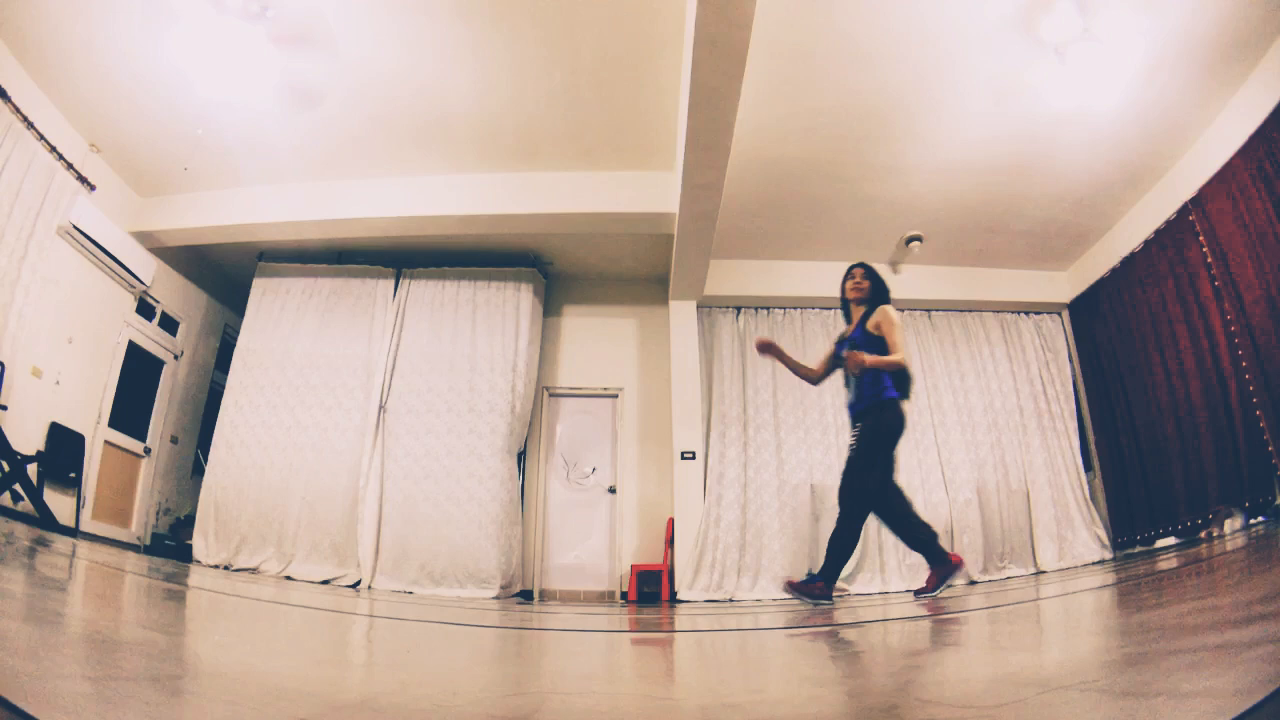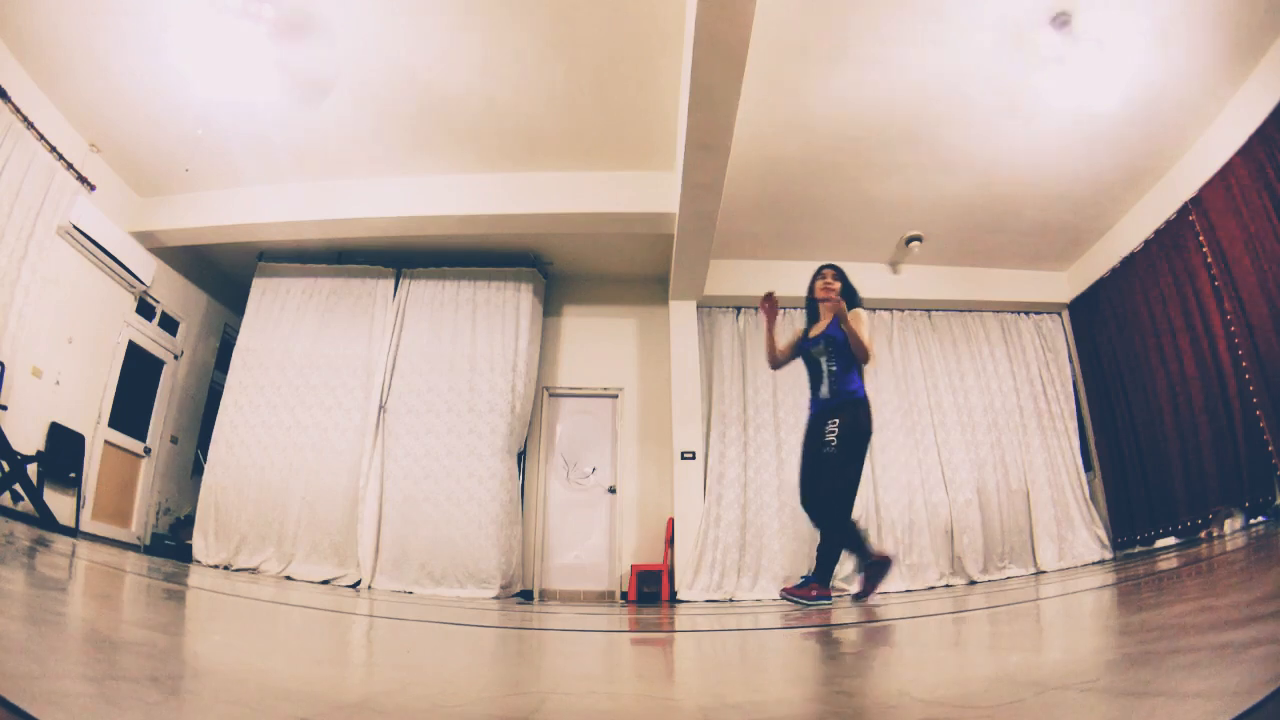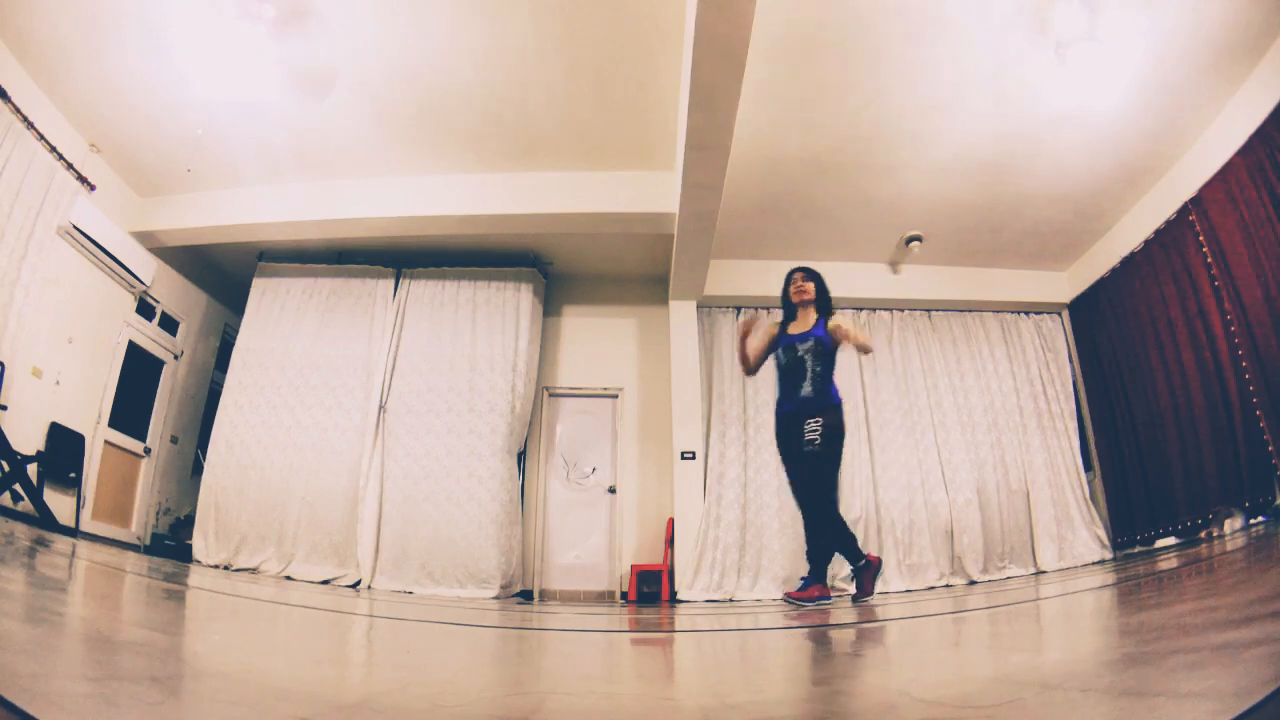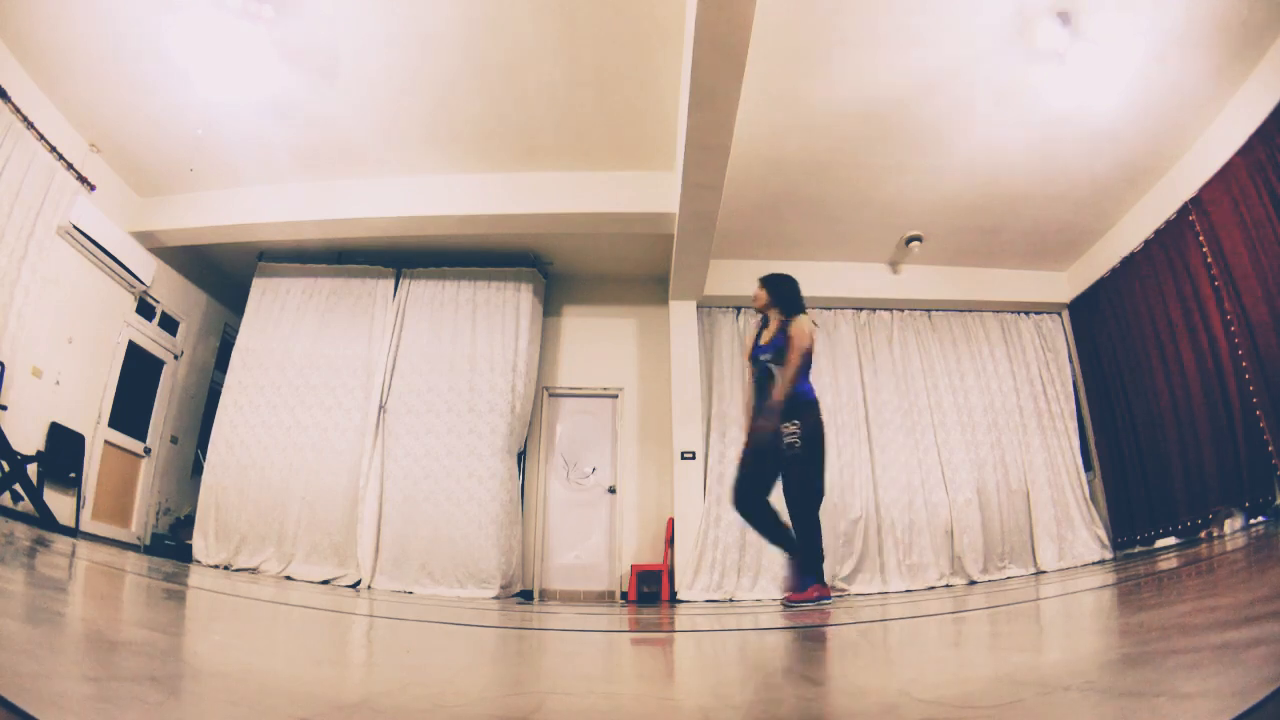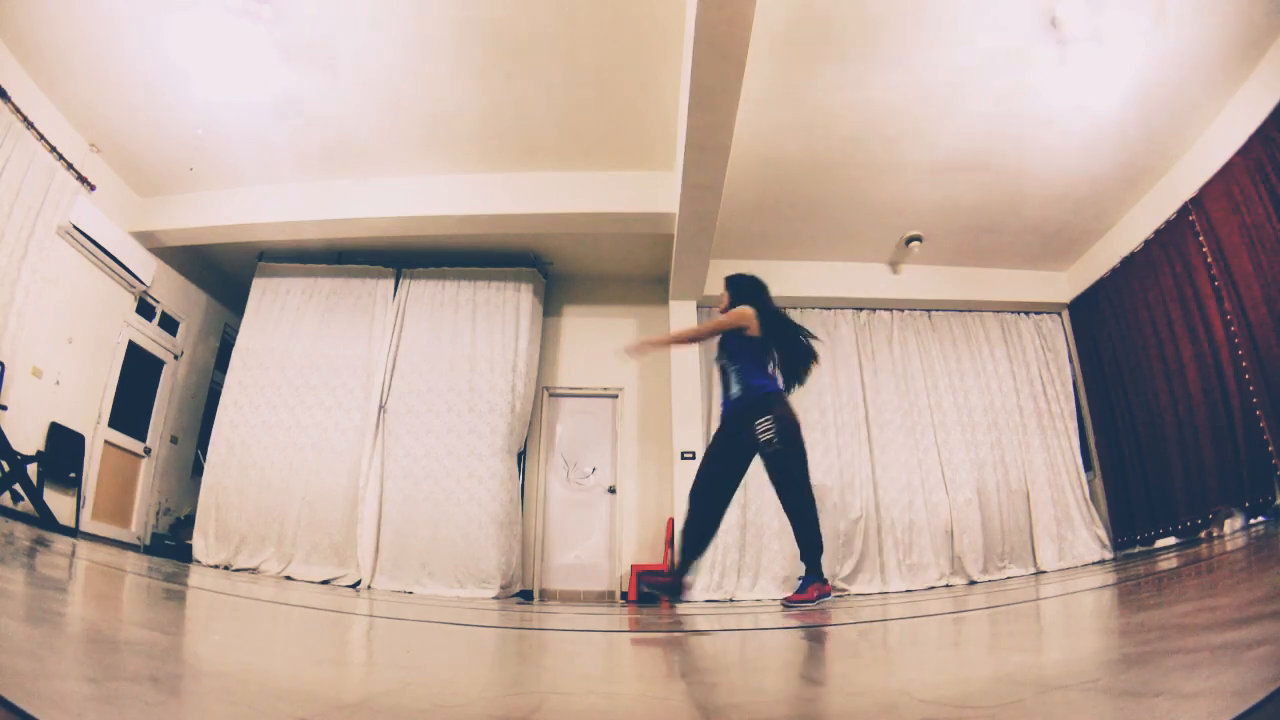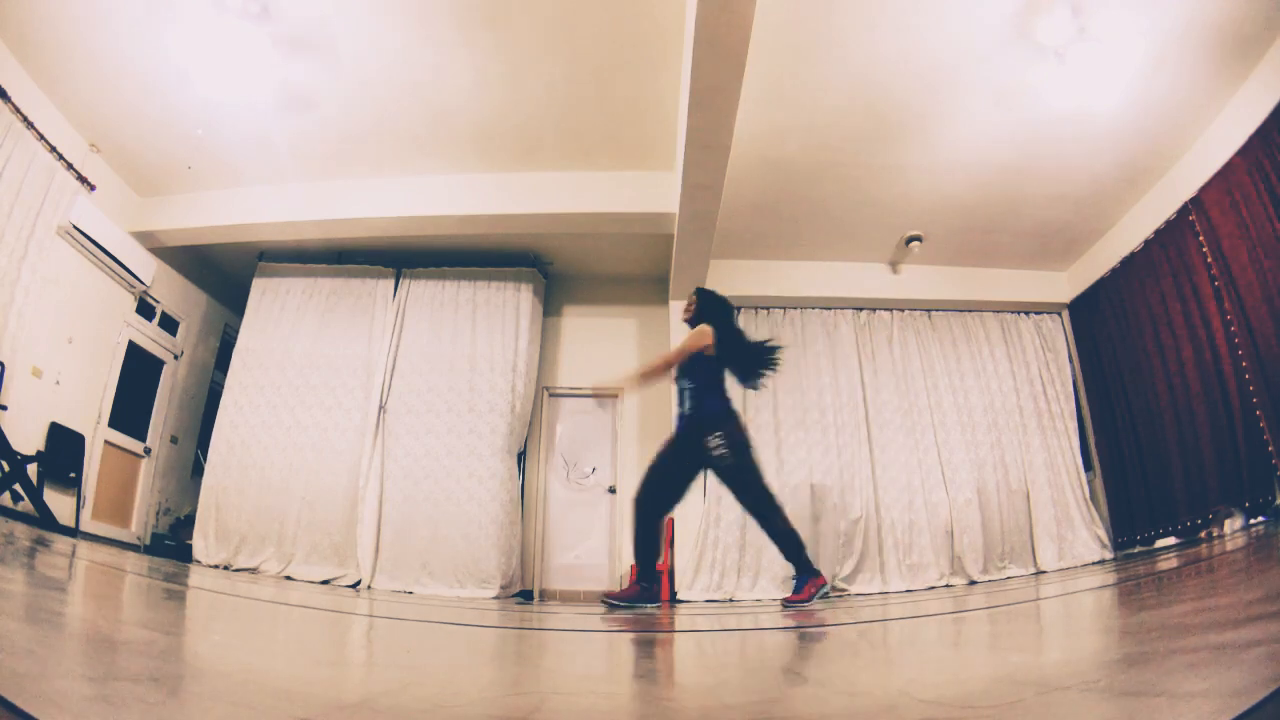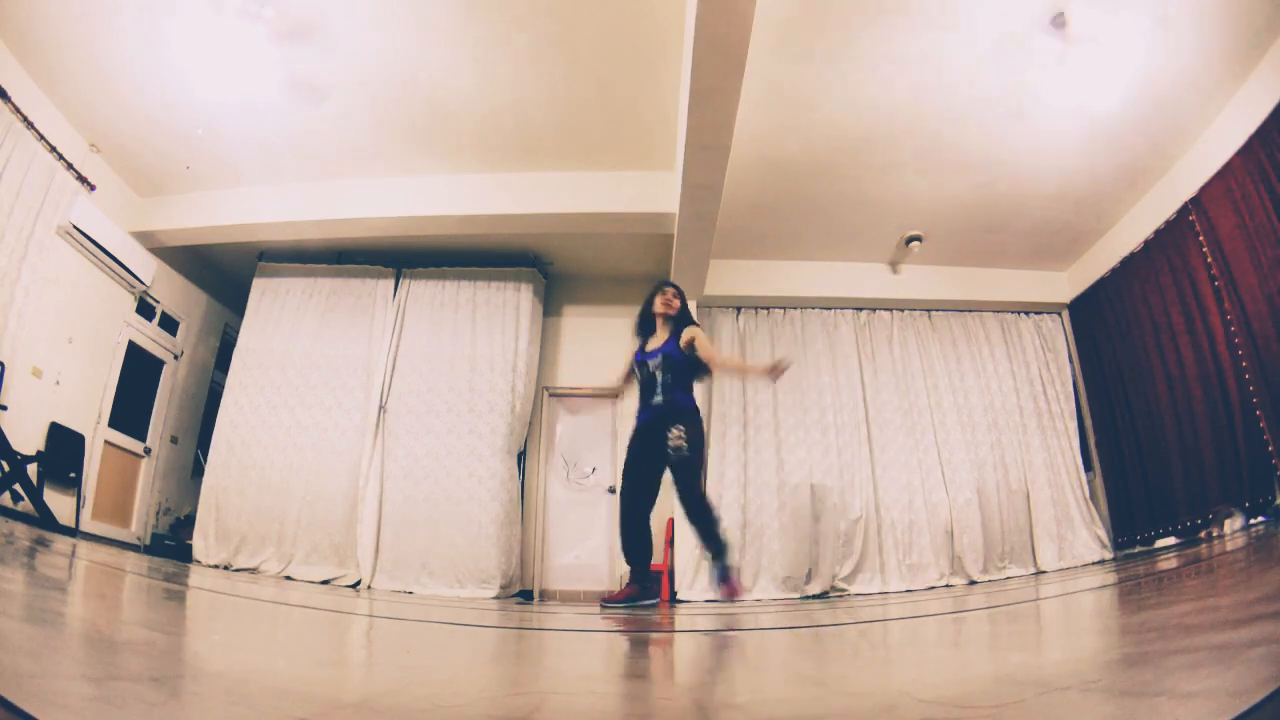
dt=0.2s
person 1, frame 1
left shoulder: (883, 315)
right shoulder: (844, 335)
left elbow: (900, 361)
right elbow: (816, 376)
left wrist: (869, 360)
right wrist: (781, 356)
left hip: (881, 415)
right hip: (863, 419)
left knee: (853, 496)
right knee: (882, 499)
left ankle: (823, 581)
right ankle: (942, 560)
person 1, frame 2
left shoulder: (851, 317)
right shoulder: (806, 332)
left elbow: (865, 355)
right elbow: (775, 362)
left wrist: (844, 318)
right wrist: (770, 320)
left hip: (849, 413)
right hip: (818, 418)
left knee: (834, 497)
right knee: (813, 499)
left ankle: (820, 580)
right ankle: (870, 560)
person 1, frame 3
left shoulder: (830, 323)
right shoulder: (777, 331)
left elbow: (863, 345)
right elbow: (749, 369)
left wrist: (852, 337)
right wrist: (743, 339)
left hip: (823, 415)
right hip: (787, 420)
left knee: (817, 496)
right knee: (812, 500)
left ankle: (817, 580)
right ankle: (860, 561)
person 1, frame 4
left shoulder: (799, 323)
right shoulder: (758, 337)
left elbow: (792, 368)
left wrist: (774, 411)
right wrist: (752, 424)
left hip: (800, 416)
right hip: (766, 421)
left knee: (802, 499)
right knee: (746, 498)
left ankle: (815, 581)
right ankle: (799, 555)
person 1, frame 5
left shoulder: (746, 314)
right shoulder: (734, 332)
left elbow: (696, 334)
left wrist: (651, 342)
left hip: (765, 413)
right hip: (735, 420)
left knee: (795, 494)
right knee: (705, 495)
left ankle: (816, 579)
right ankle: (678, 577)
person 1, frame 6
left shoulder: (705, 331)
right shoulder: (694, 339)
left elbow: (665, 364)
left wrist: (625, 383)
left hip: (715, 427)
right hip: (687, 433)
left knee: (755, 499)
right knee: (648, 501)
left ankle: (808, 576)
right ankle: (645, 585)
person 1, frame 7
left shoulder: (688, 334)
right shoulder: (642, 346)
left elbow: (715, 360)
right elbow: (622, 385)
left wrist: (760, 371)
left hip: (681, 422)
right hip: (648, 426)
left knee: (691, 495)
right knee: (633, 503)
left ankle: (722, 568)
right ankle: (639, 582)
